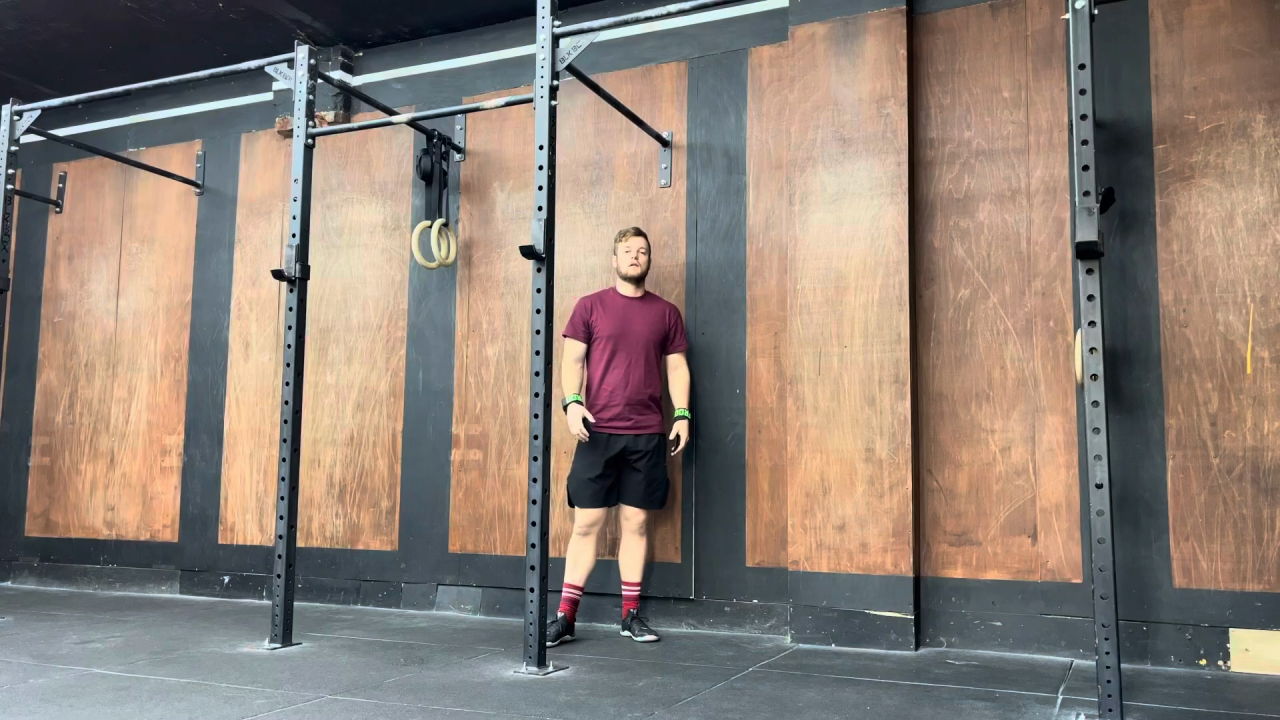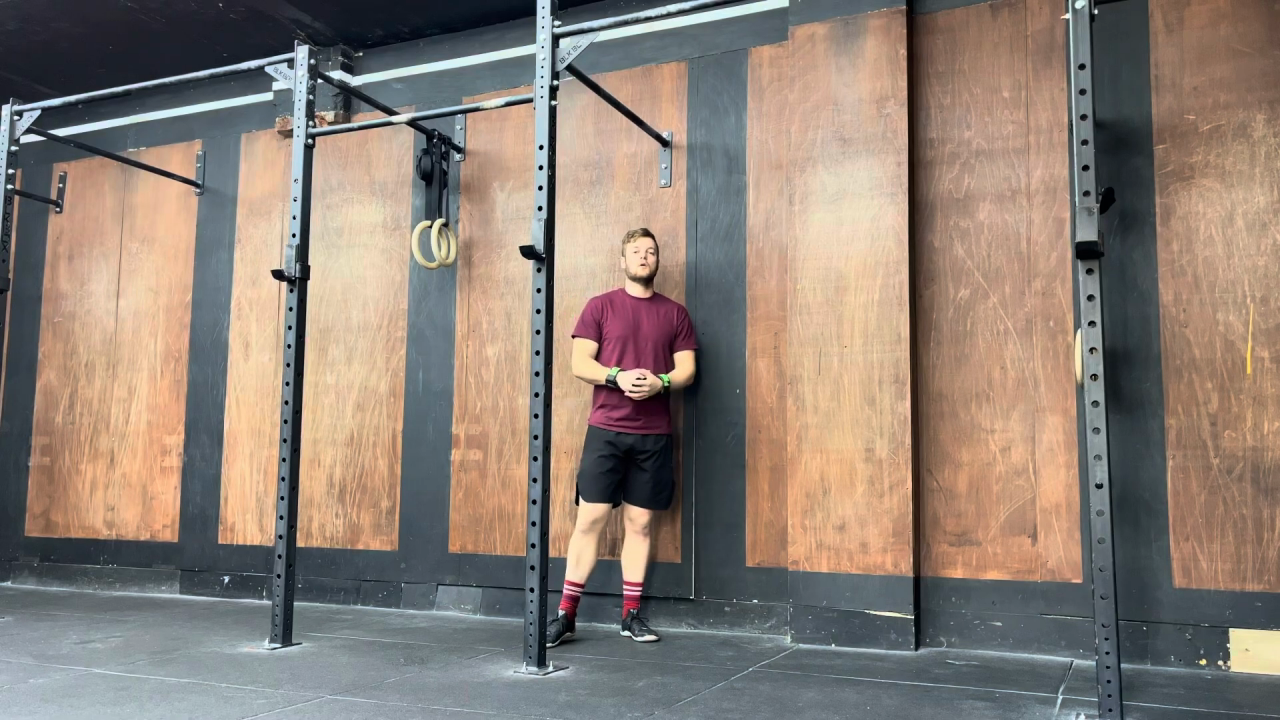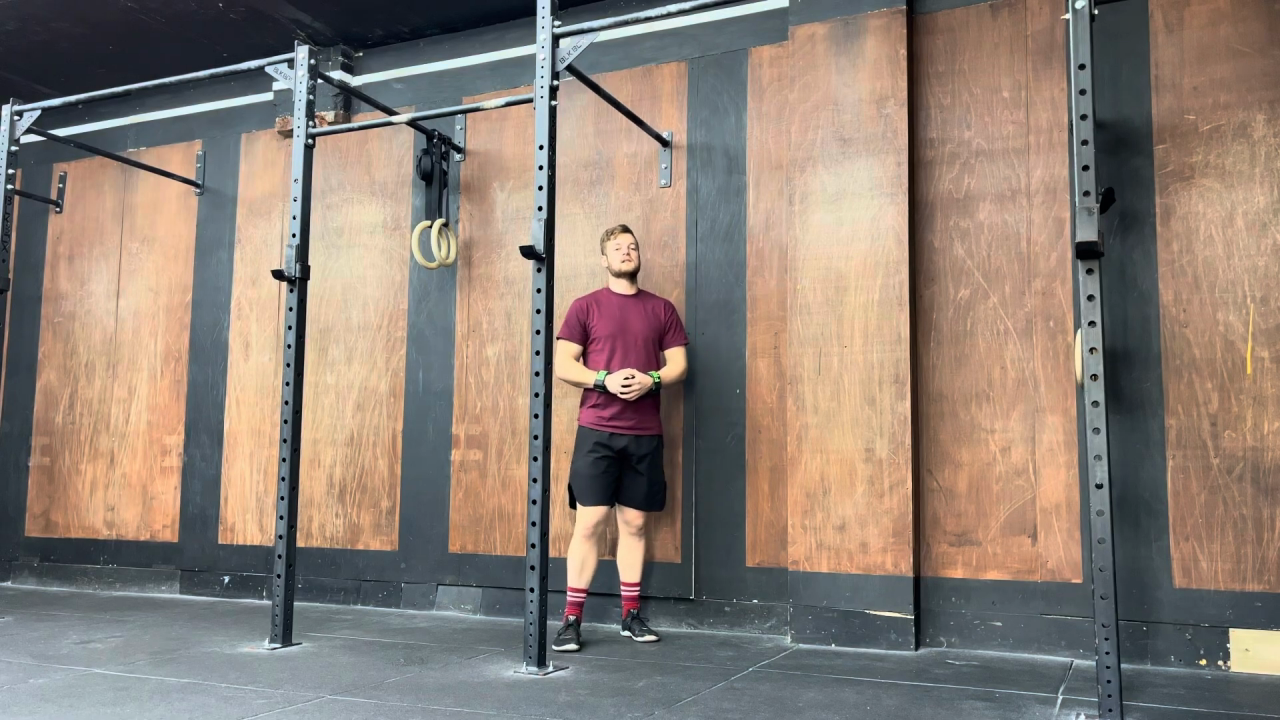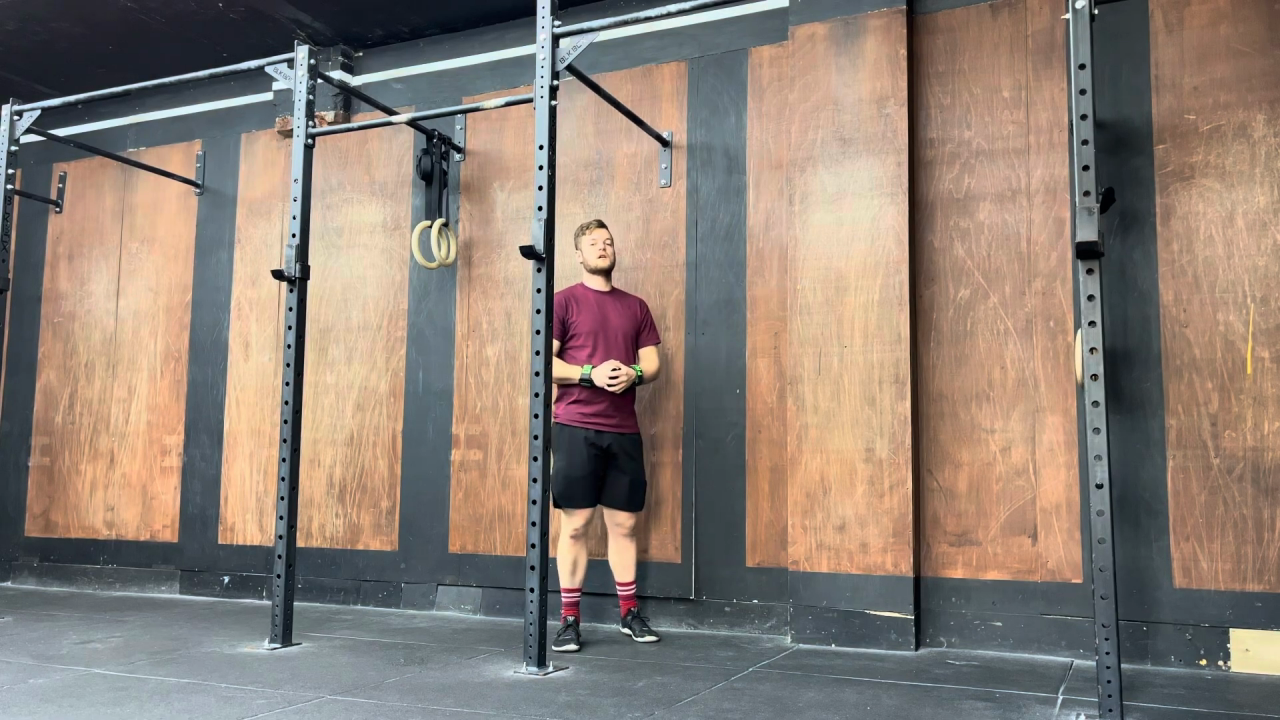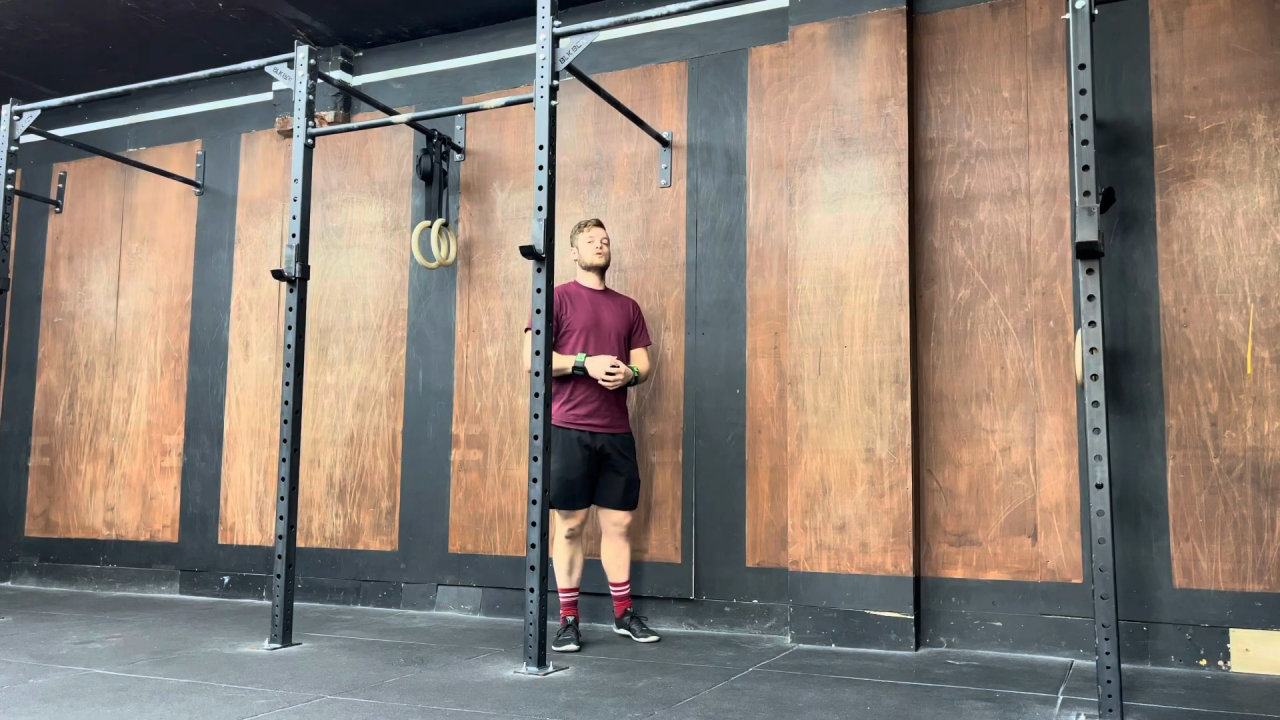
dt=0.5s
person 1, frame 1
left shoulder: (666, 312)
right shoulder: (590, 306)
left elbow: (677, 367)
right elbow: (572, 360)
left wrist: (682, 415)
right wrist: (572, 401)
left hip: (647, 435)
right hip: (598, 431)
left knee: (636, 523)
right knee: (586, 523)
left ankle: (631, 614)
right ankle: (565, 615)
person 1, frame 2
left shoulder: (675, 312)
right shoulder: (600, 306)
left elbow: (687, 368)
right elbow: (580, 362)
left wrist: (661, 382)
right wrist: (617, 376)
left hip: (654, 434)
right hip: (607, 429)
left knee: (640, 523)
right knee: (590, 518)
left ankle: (631, 614)
right ankle: (565, 613)
person 1, frame 3
left shoulder: (662, 309)
right shoulder: (585, 306)
left elbow: (679, 364)
right elbow: (564, 365)
left wrist: (651, 380)
right wrist: (604, 379)
left hip: (645, 434)
right hip: (597, 430)
left knee: (634, 524)
right knee: (589, 524)
left ankle: (631, 615)
right ankle: (571, 619)
person 1, frame 4
left shoulder: (635, 306)
right shoulder: (563, 301)
left elbow: (653, 362)
left wrist: (635, 374)
right wrist: (589, 373)
left hip: (624, 431)
right hip: (575, 429)
left knee: (624, 523)
right knee: (575, 524)
left ankle: (630, 613)
right ankle: (570, 619)
person 1, frame 5
left shoulder: (628, 306)
right shoulder: (557, 298)
left elbow: (644, 363)
right elbow: (532, 357)
left wrist: (628, 373)
right wrist: (584, 363)
left hip: (617, 432)
right hip: (569, 429)
left knee: (619, 524)
right knee: (570, 524)
left ankle: (624, 613)
right ankle: (568, 619)
